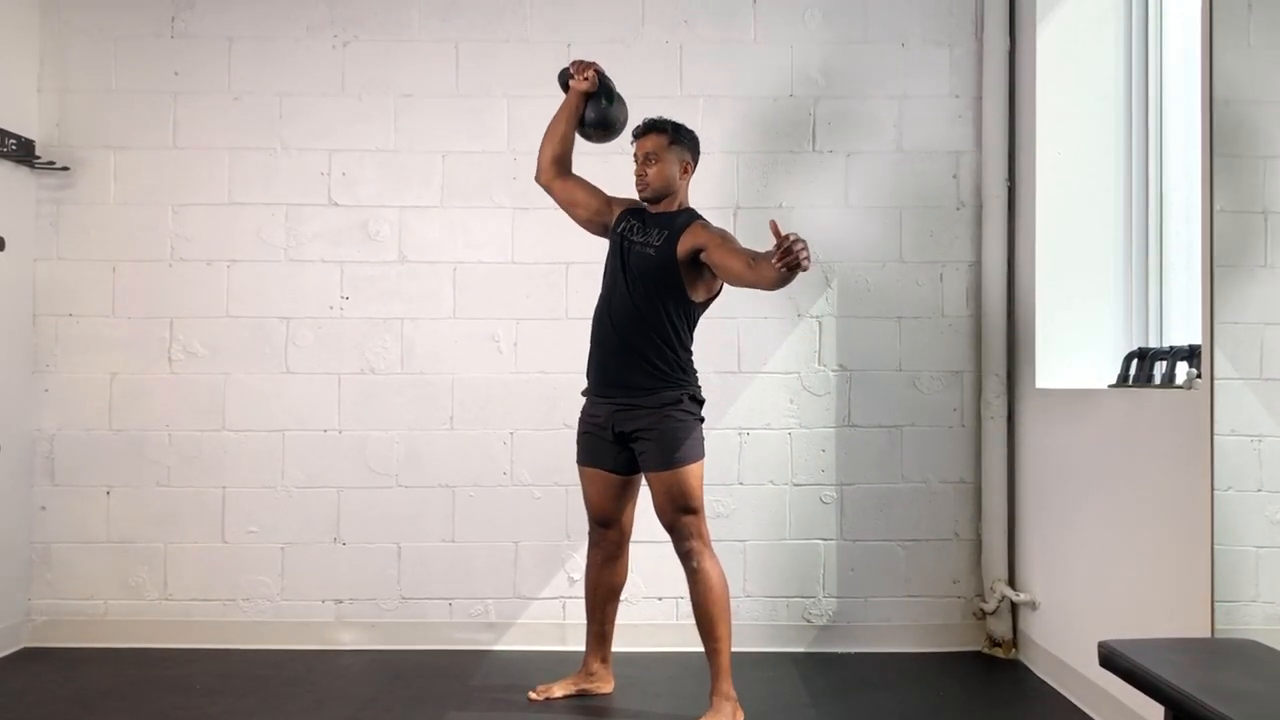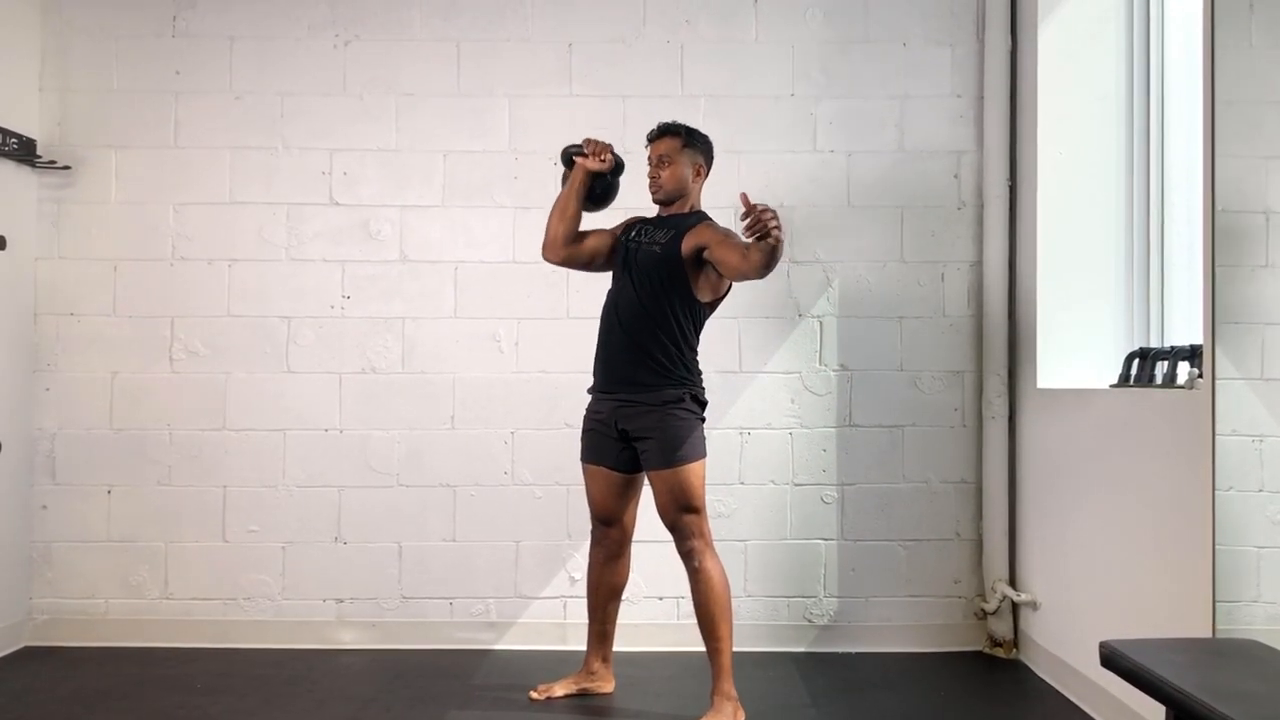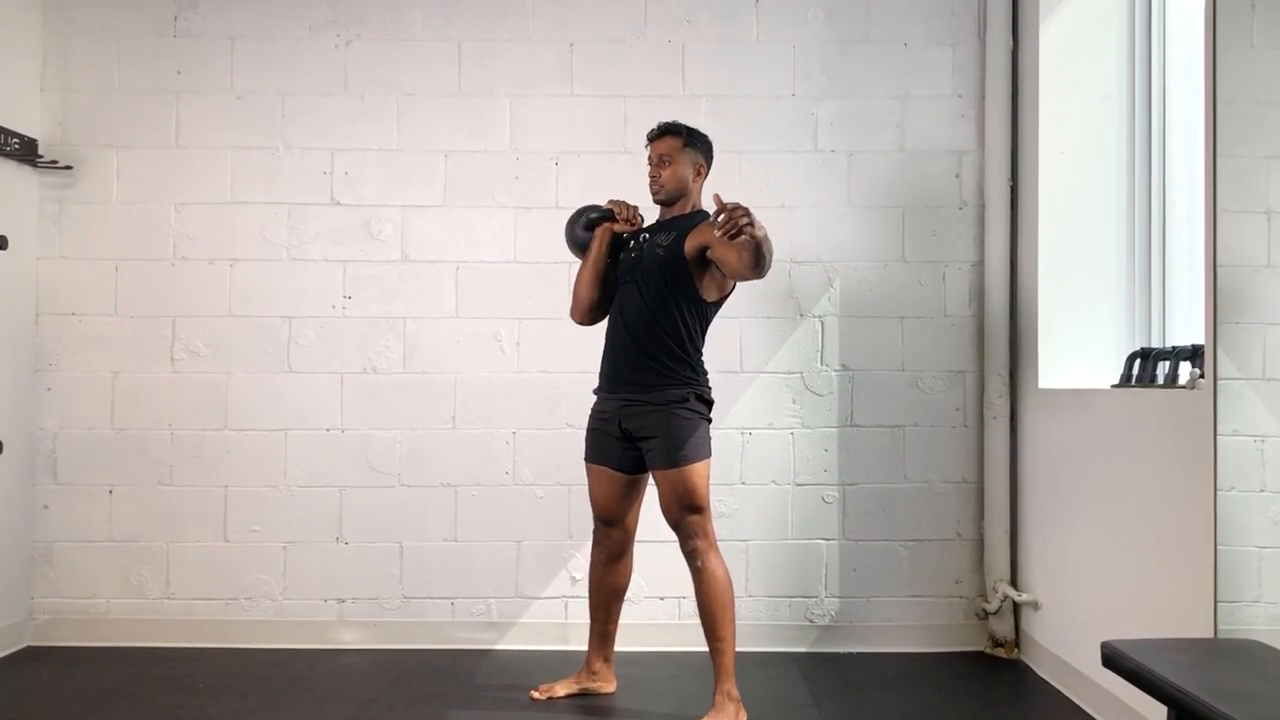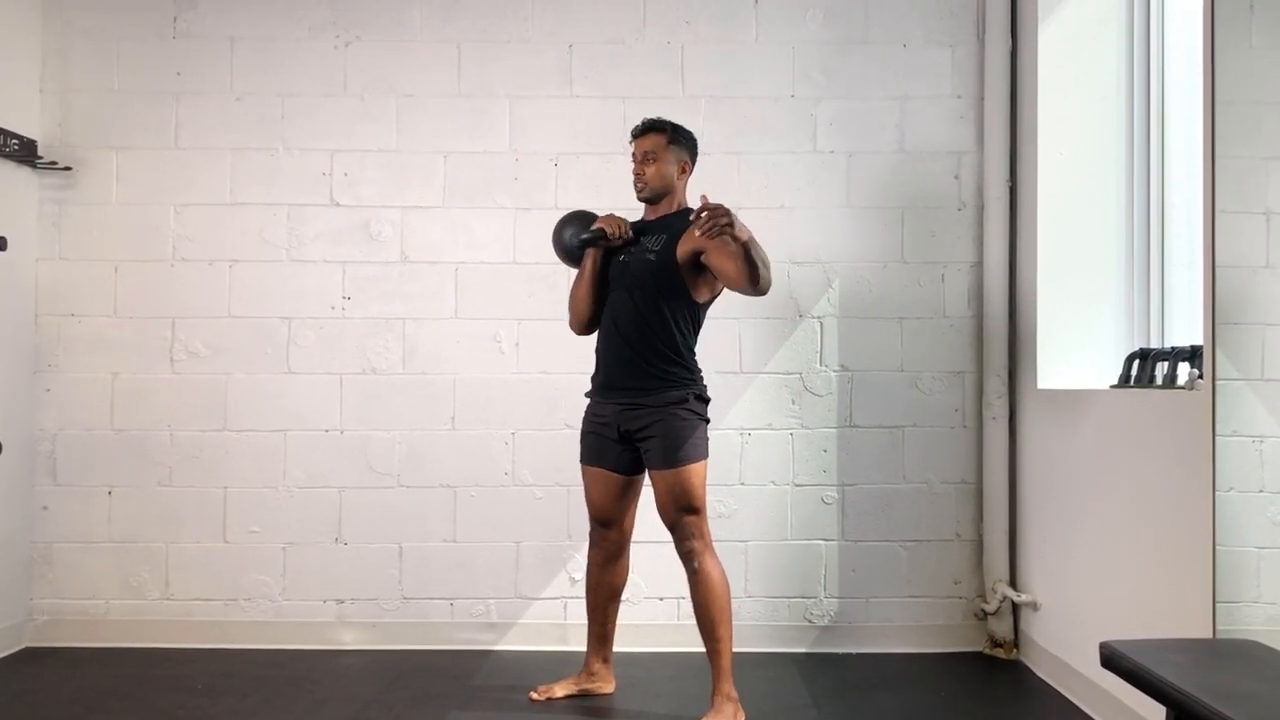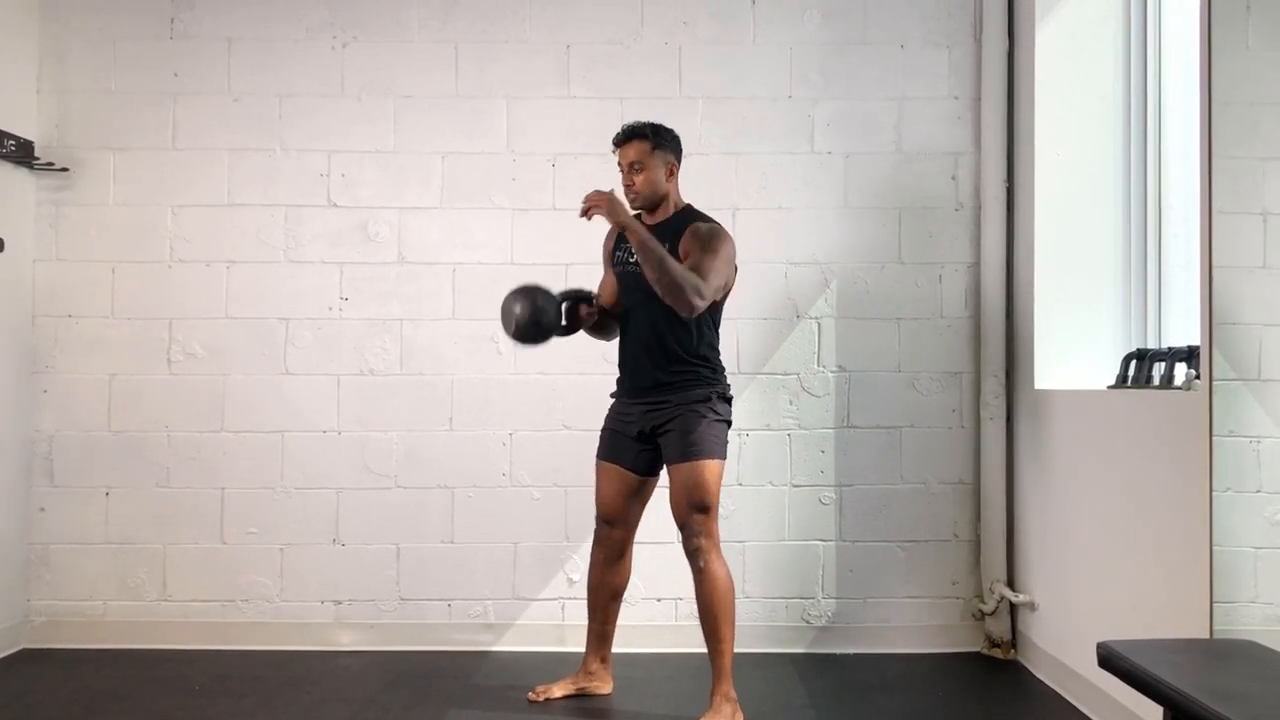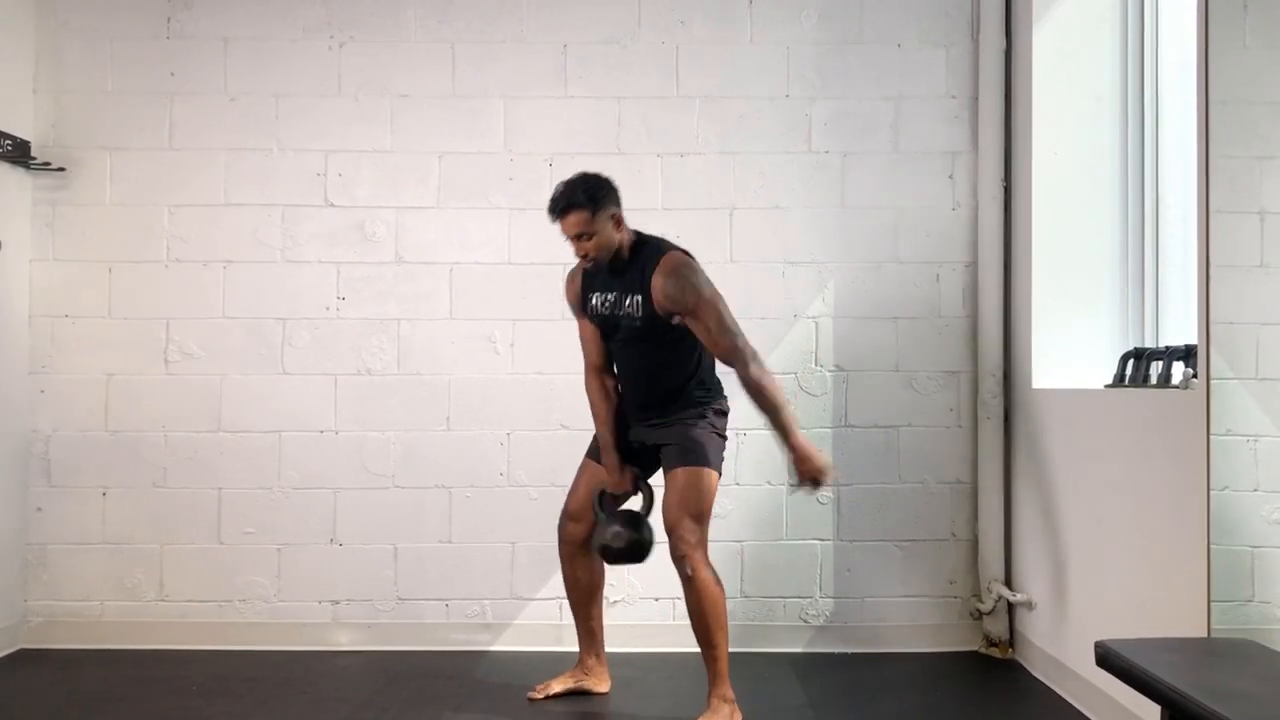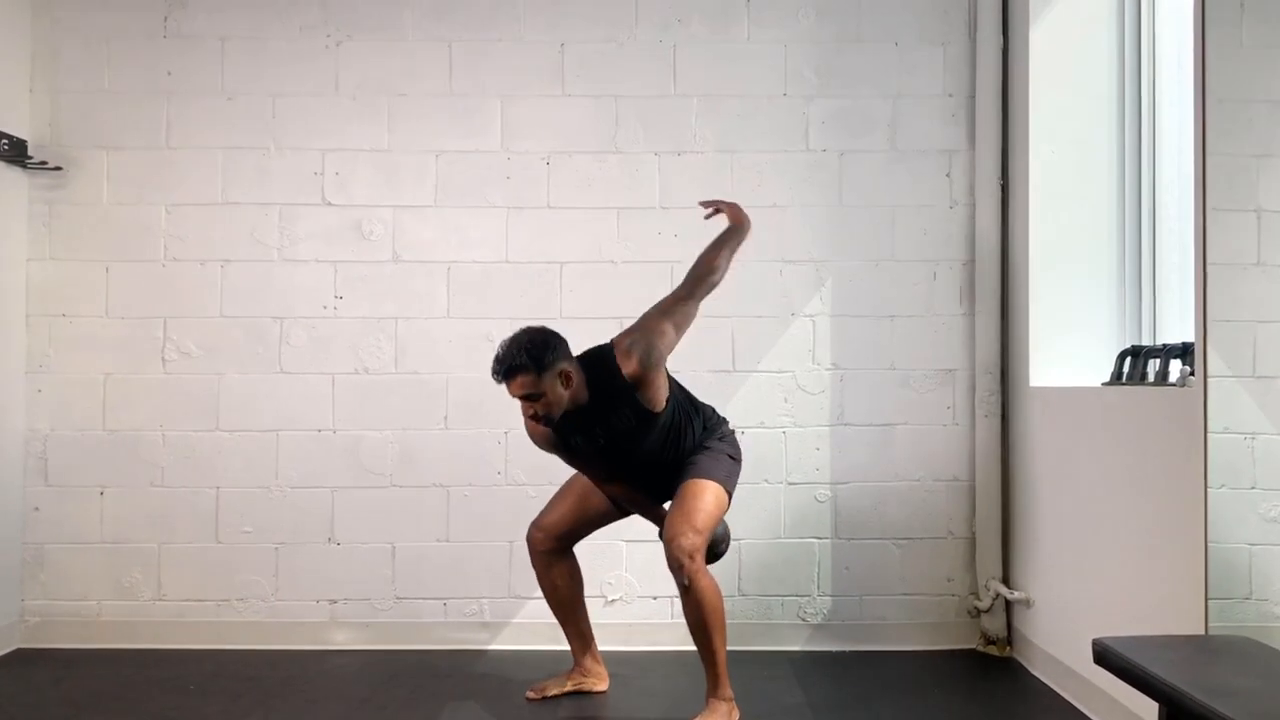
dt=0.3s
person 1, frame 1
left shoulder: (697, 235)
right shoulder: (623, 219)
left elbow: (754, 267)
right elbow: (551, 172)
left wrist: (785, 262)
right wrist: (577, 96)
left hip: (665, 407)
right hip: (603, 404)
left knee: (691, 542)
right knee: (606, 535)
person 1, frame 2
left shoulder: (704, 235)
right shoulder: (632, 231)
left elbow: (752, 264)
right elbow: (557, 248)
left wrist: (770, 239)
right wrist: (580, 178)
left hip: (668, 406)
right hip: (608, 403)
left knee: (692, 541)
right knee: (607, 534)
right ankle: (596, 667)
person 1, frame 3
left shoulder: (708, 233)
right shoulder: (636, 239)
left elbow: (753, 265)
right elbow: (584, 311)
left wrist: (756, 233)
right wrist: (602, 238)
left hip: (673, 405)
right hip: (612, 403)
left knee: (696, 541)
right knee: (610, 535)
right ankle: (598, 667)
person 1, frame 4
left shoulder: (699, 235)
right shoulder: (623, 235)
left elbow: (758, 284)
right elbow: (582, 323)
left wrist: (743, 234)
right wrist: (596, 249)
left hip: (669, 407)
right hip: (607, 405)
left knee: (692, 544)
right knee: (606, 537)
right ankle: (597, 669)
person 1, frame 5
left shoulder: (706, 236)
right shoulder: (617, 239)
left elbow: (689, 301)
right elbow: (609, 322)
left wrist: (632, 226)
right wrist: (581, 312)
left hip: (694, 404)
right hip: (632, 404)
left knee: (700, 543)
right knee: (610, 535)
right ankle: (595, 668)
person 1, frame 6
left shoulder: (669, 270)
right shoulder: (579, 282)
left elbow: (741, 357)
right elbow: (598, 374)
left wrist: (793, 439)
right wrist: (609, 460)
left hip: (691, 416)
right hip: (630, 416)
left knee: (686, 551)
right knee: (575, 528)
right ankle: (591, 665)
person 1, frame 7
left shoulder: (630, 364)
right shoulder: (543, 427)
left elbow: (692, 290)
right elbow: (609, 480)
left wrist: (737, 228)
right wrist: (658, 513)
left hip: (704, 449)
right hip: (636, 469)
left knee: (684, 551)
right knee: (544, 537)
right ankle: (588, 666)
